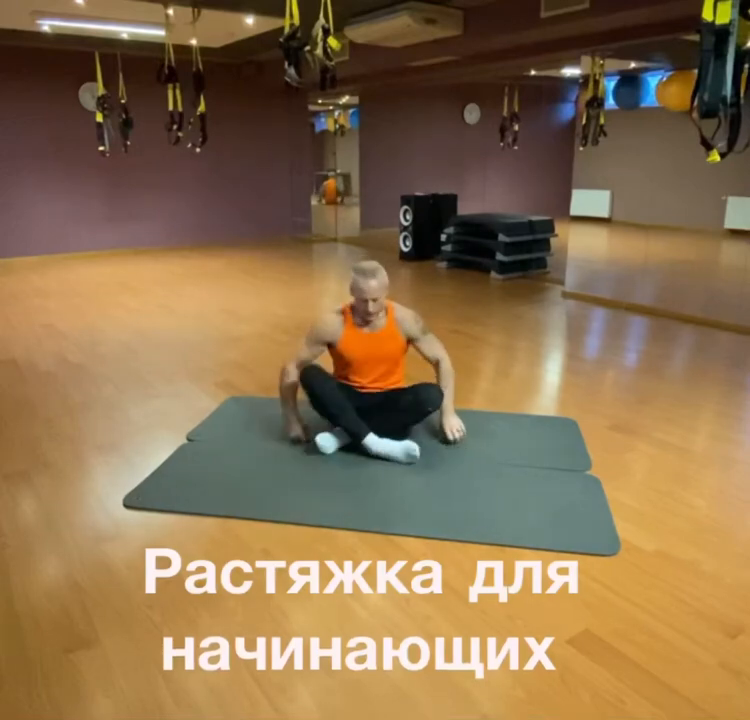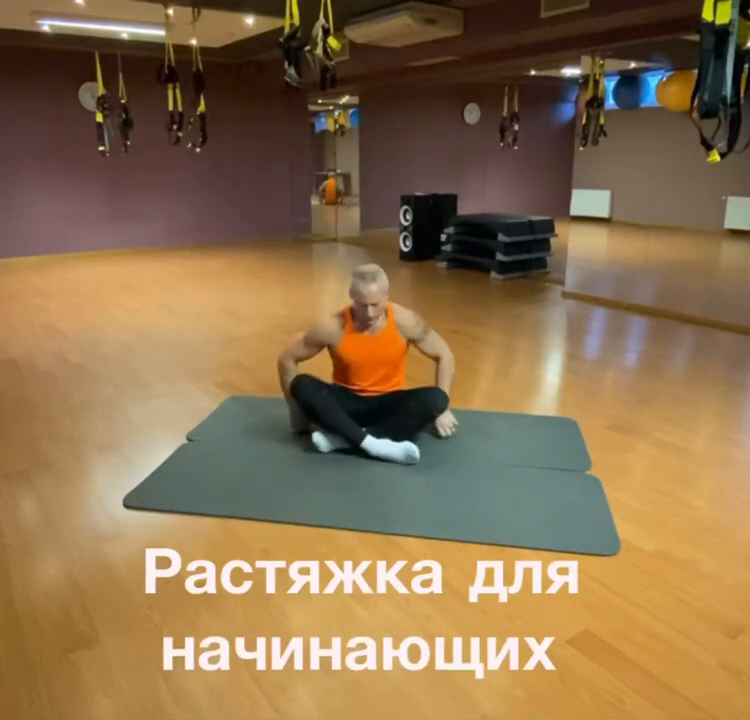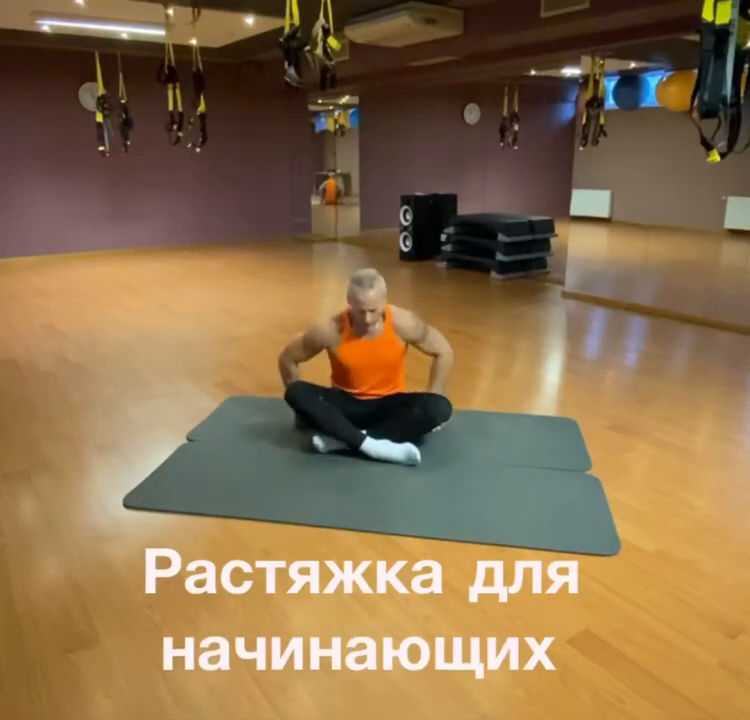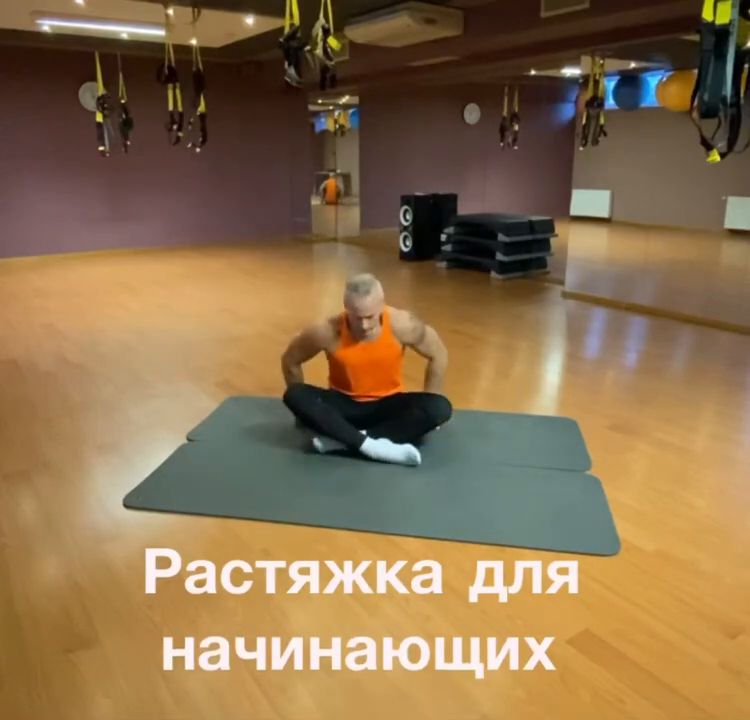
dt=0.1s
person 1, frame 1
left shoulder: (405, 320)
right shoulder: (332, 325)
left elbow: (441, 360)
right elbow: (291, 367)
left wrist: (448, 412)
right wrist: (292, 418)
left hip: (389, 401)
right hip: (348, 400)
left knee: (431, 395)
right knee: (310, 374)
left ankle: (348, 435)
right ankle: (371, 441)
person 1, frame 2
left shoulder: (405, 321)
right shoulder: (332, 328)
left elbow: (444, 356)
right elbow: (286, 359)
left wrist: (441, 410)
right wrist: (297, 411)
left hip: (390, 404)
right hip: (347, 403)
left knee: (434, 399)
right knee: (302, 384)
left ankle: (347, 437)
right ankle: (370, 443)
person 1, frame 3
left shoulder: (404, 323)
right shoulder: (329, 331)
left elbow: (444, 353)
right elbow: (287, 360)
left wrist: (427, 406)
right wrist: (304, 405)
left hip: (390, 404)
right hip: (346, 404)
left knee: (440, 408)
right knee: (296, 393)
left ankle: (344, 437)
right ankle: (371, 445)
person 1, frame 4
left shoulder: (402, 325)
right shoulder: (326, 332)
left elbow: (439, 355)
right elbow: (289, 361)
left wrist: (427, 402)
right wrist: (304, 409)
left hip: (389, 405)
right hip: (344, 405)
left knee: (440, 408)
right knee: (294, 396)
left ankle: (344, 438)
right ankle: (370, 446)
